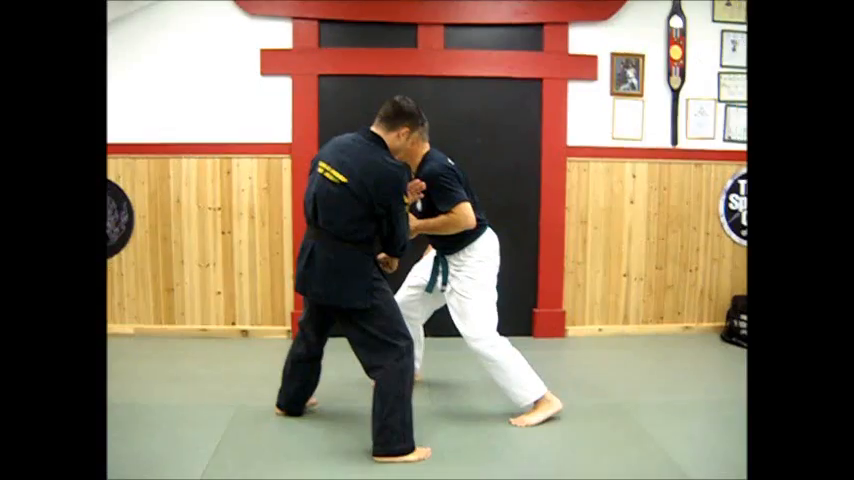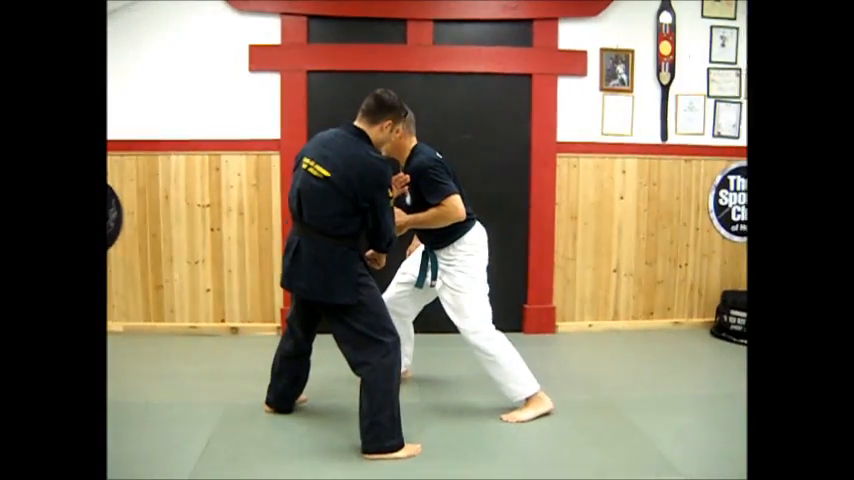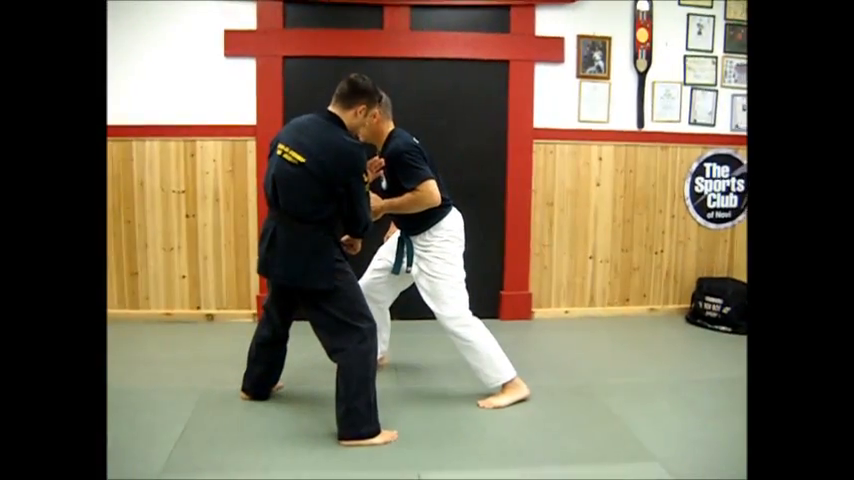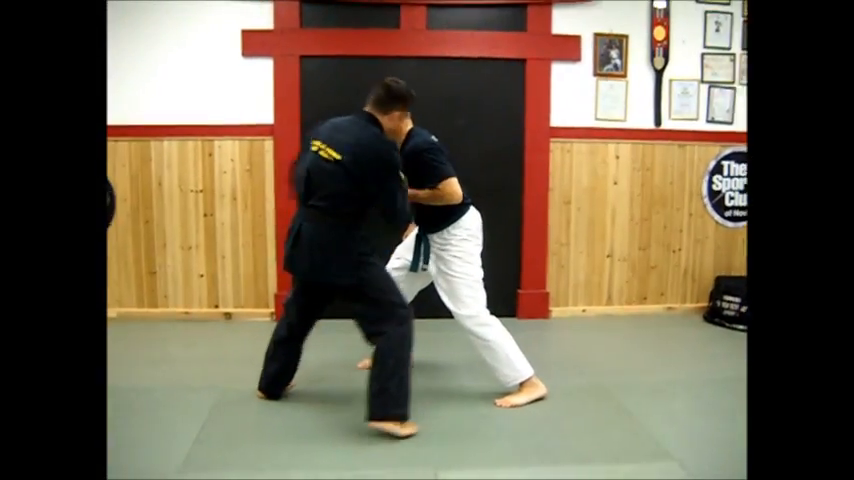
dt=0.5s
person 1, frame 1
left shoulder: (335, 145)
right shoulder: (389, 171)
right elbow: (395, 240)
right wrist: (392, 257)
left hip: (315, 256)
right hip: (349, 267)
left knee: (311, 332)
right knee: (395, 350)
left ankle: (290, 400)
right ankle: (392, 444)
person 1, frame 2
left shoulder: (318, 141)
right shoulder: (373, 165)
right elbow: (381, 234)
right wrist: (379, 253)
left hip: (300, 253)
right hip: (336, 263)
left knee: (299, 329)
right knee: (380, 346)
left ankle: (280, 398)
right ankle: (382, 441)
person 1, frame 3
left shoulder: (292, 128)
right shoulder: (347, 150)
right elbow: (357, 219)
right wrist: (354, 238)
left hip: (277, 240)
right hip: (312, 249)
left knee: (276, 316)
right knee: (358, 333)
left ankle: (256, 385)
right ankle: (358, 428)
person 1, frame 4
left shoulder: (328, 128)
right shoulder: (381, 149)
left elbow: (299, 178)
right elbow: (398, 215)
left hip: (305, 237)
right hip: (342, 245)
left knee: (298, 314)
right knee: (393, 320)
left ankle: (271, 385)
right ankle: (388, 413)
person 2, frame 1
left shoulder: (435, 170)
right shoulder: (425, 167)
left elbow: (466, 219)
left wrist: (418, 226)
right wrist: (434, 239)
left hip: (472, 256)
right hip: (446, 253)
left knee: (479, 334)
right knee: (404, 307)
left ankle: (542, 399)
person 2, frame 2
left shoulder: (424, 164)
right shoulder: (411, 162)
left elbow: (456, 211)
left wrist: (408, 222)
right wrist: (419, 234)
left hip: (460, 251)
right hip: (434, 249)
left knee: (477, 328)
right knee: (394, 304)
left ankle: (534, 397)
right ankle: (398, 366)
person 2, frame 3
left shoulder: (400, 149)
right shoulder: (388, 147)
left elbow: (431, 196)
left wrist: (384, 207)
right wrist: (397, 219)
left hip: (437, 237)
right hip: (411, 235)
left knee: (453, 314)
right knee: (370, 290)
left ankle: (511, 384)
right ankle: (374, 354)
person 2, frame 4
left shoulder: (418, 147)
right shoulder: (407, 144)
left elbow: (453, 194)
left wrist: (404, 194)
right wrist: (415, 222)
left hip: (455, 233)
right hip: (430, 231)
left knee: (471, 312)
left ankle: (528, 383)
